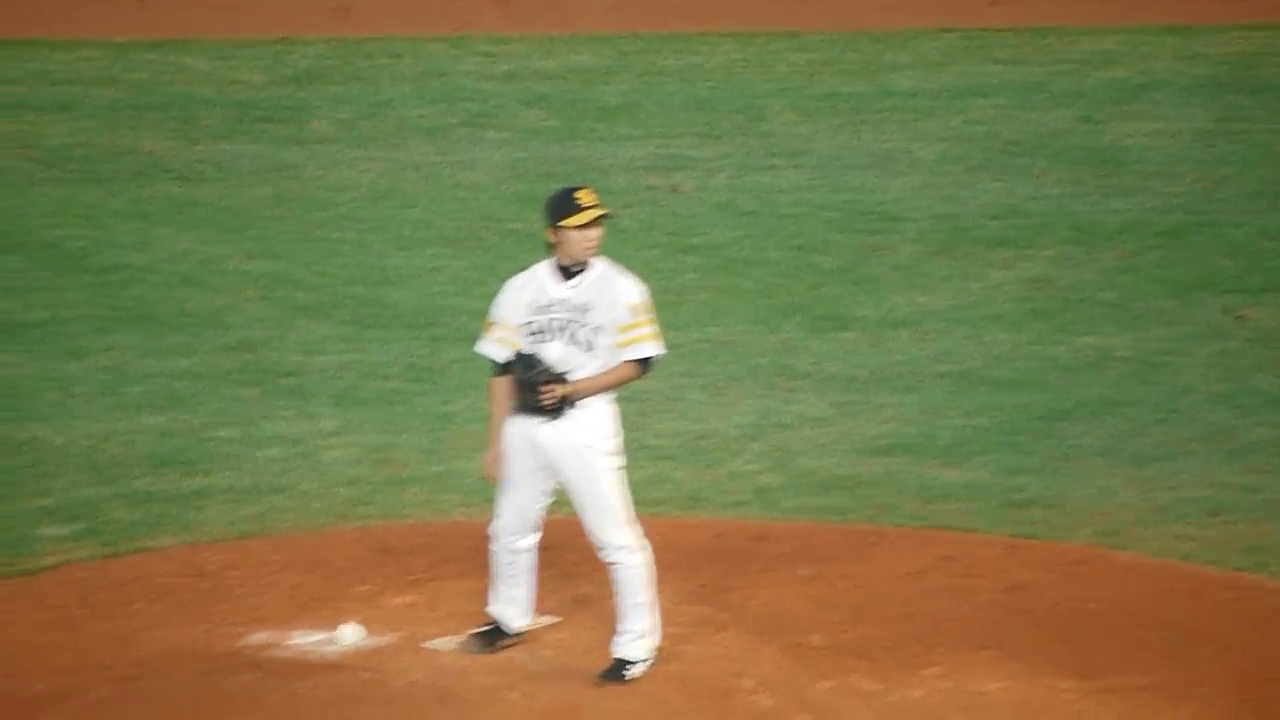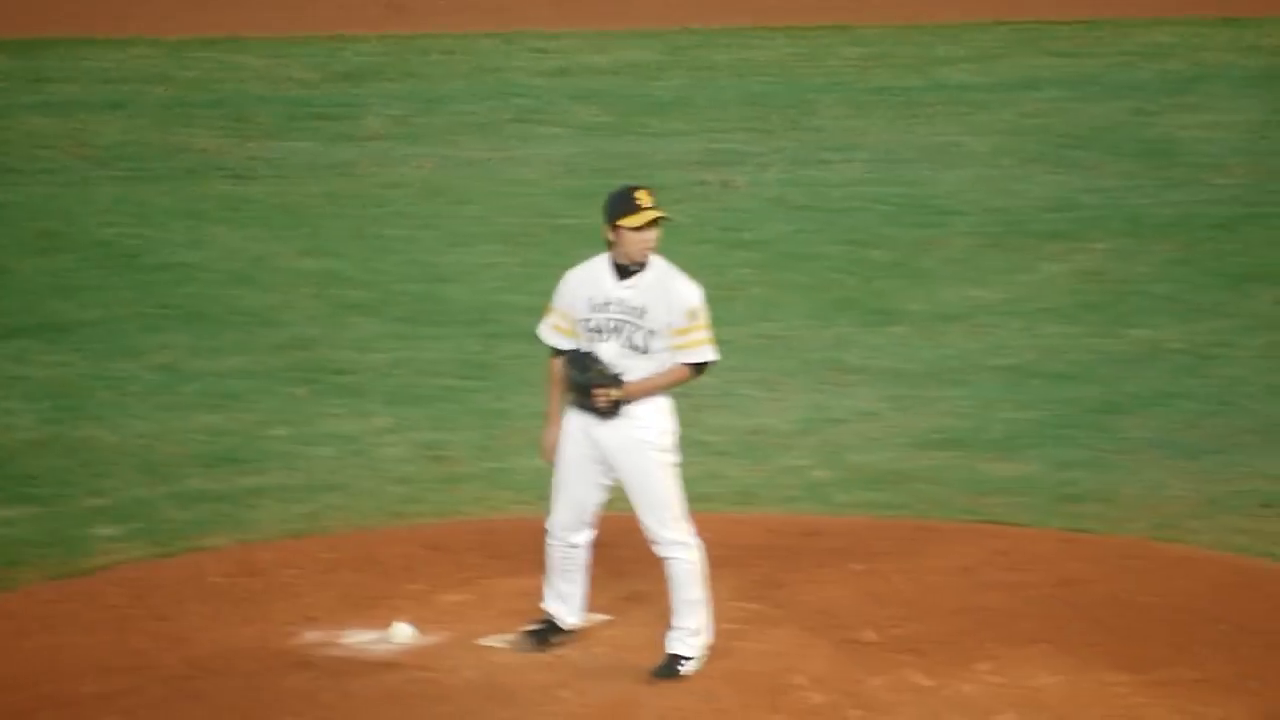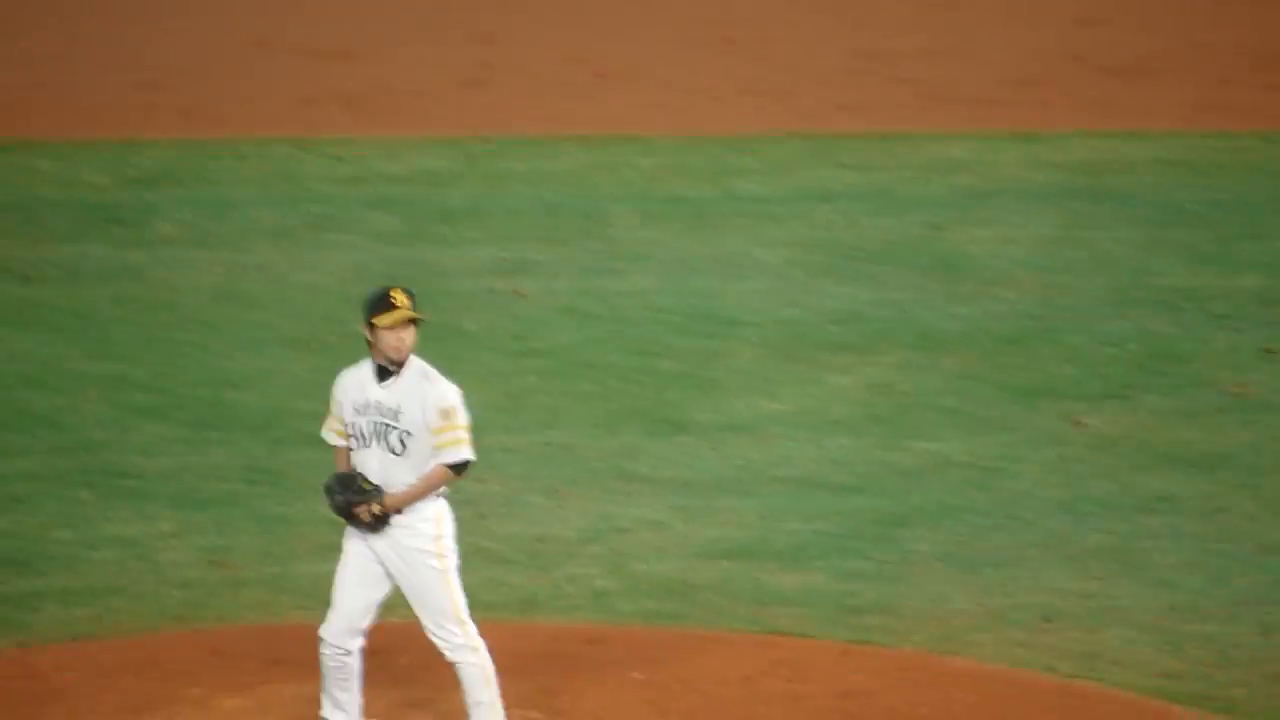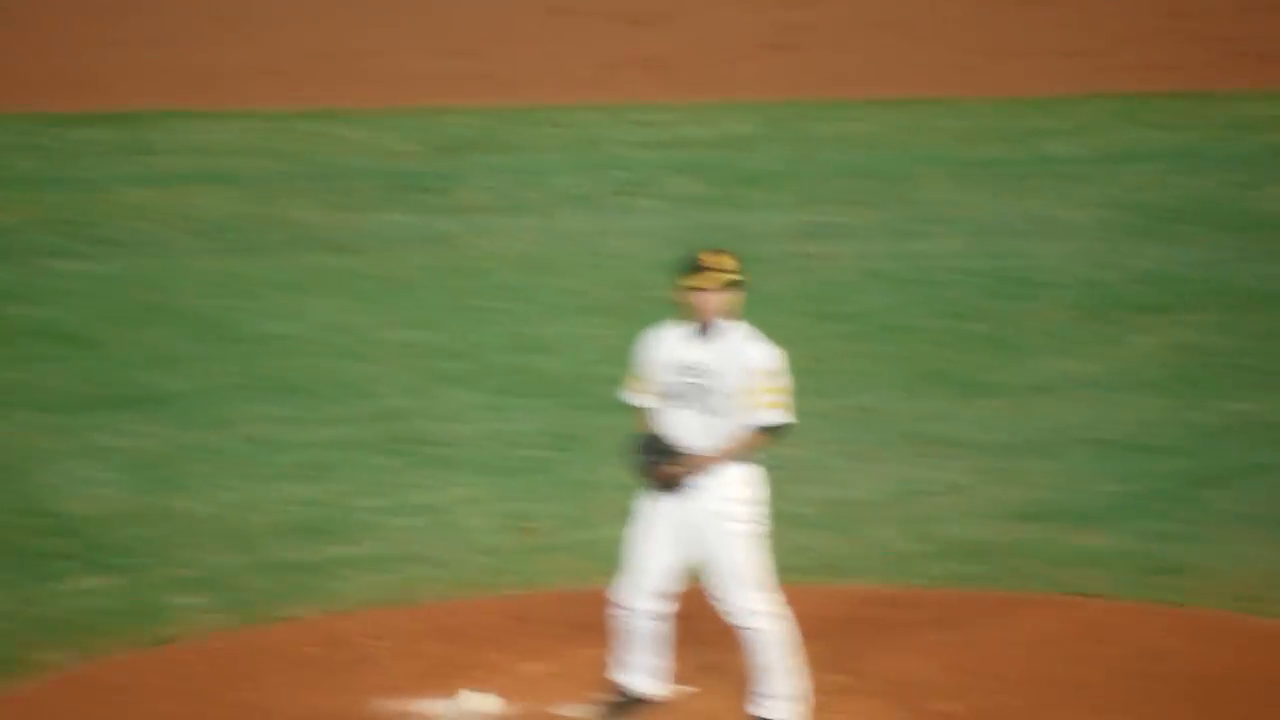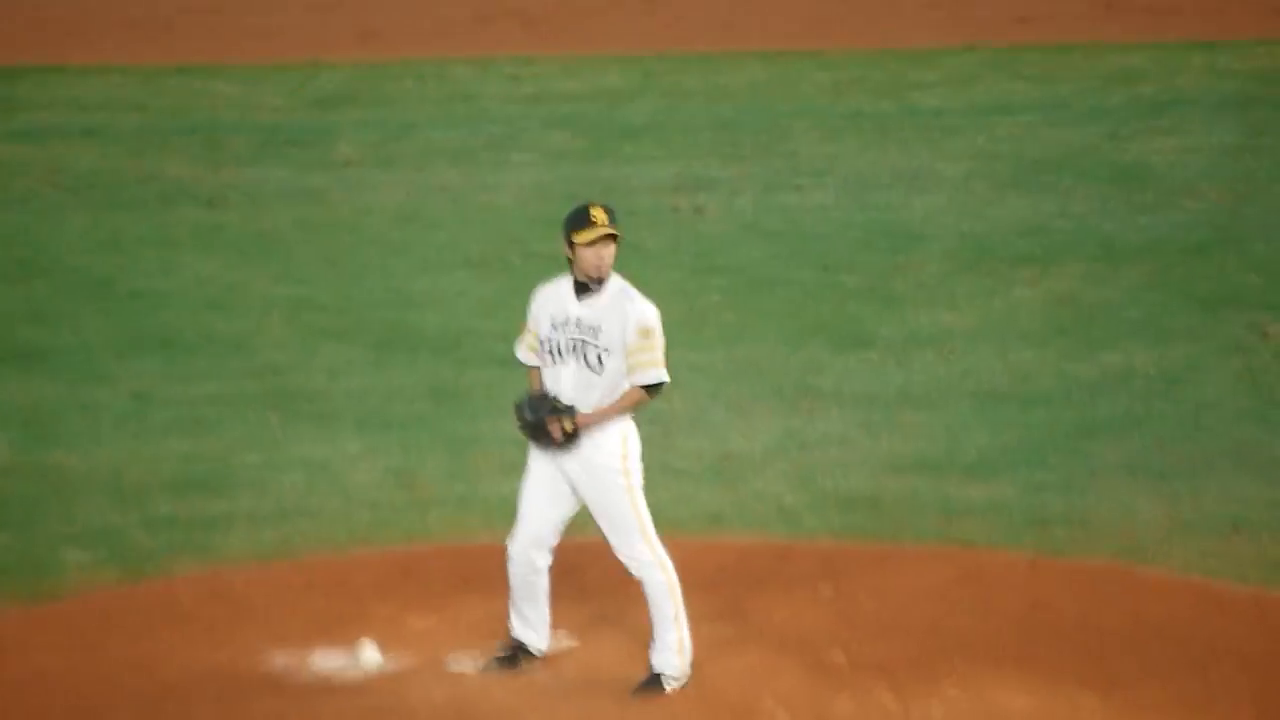
dt=1s
person 1, frame 1
left shoulder: (620, 287)
right shoulder: (520, 288)
left elbow: (638, 362)
right elbow: (502, 368)
left wrist: (573, 389)
right wrist: (495, 439)
left hip: (586, 425)
right hip: (526, 425)
left knee: (617, 538)
right knee: (510, 529)
left ankle: (635, 644)
right ankle: (508, 620)
person 1, frame 2
left shoulder: (678, 289)
right shoulder: (578, 280)
left elbow: (694, 363)
right elbow: (561, 354)
left wrist: (629, 390)
right wrist: (554, 421)
left hip: (643, 421)
right hip: (582, 420)
left knee: (671, 533)
right knee: (565, 525)
left ankle: (688, 641)
right ankle: (562, 617)
person 1, frame 3
left shoulder: (436, 390)
right shoulder: (348, 383)
left elbow: (455, 464)
left wrist: (395, 502)
left hip: (420, 524)
right hip: (367, 526)
left knee: (455, 635)
right knee: (338, 633)
person 1, frame 4
left shoulder: (756, 353)
right shoulder: (659, 342)
left elbow: (766, 427)
left wrist: (703, 462)
left hip: (723, 487)
right hip: (667, 487)
left knee: (749, 602)
right knee: (637, 593)
person 1, frame 5
left shoulder: (635, 309)
right shoulder: (545, 298)
left elbow: (647, 385)
left wrist: (586, 420)
left hip: (606, 443)
right hip: (550, 444)
left knee: (642, 553)
right knee: (525, 547)
left ankle: (672, 658)
right ankle: (529, 639)
